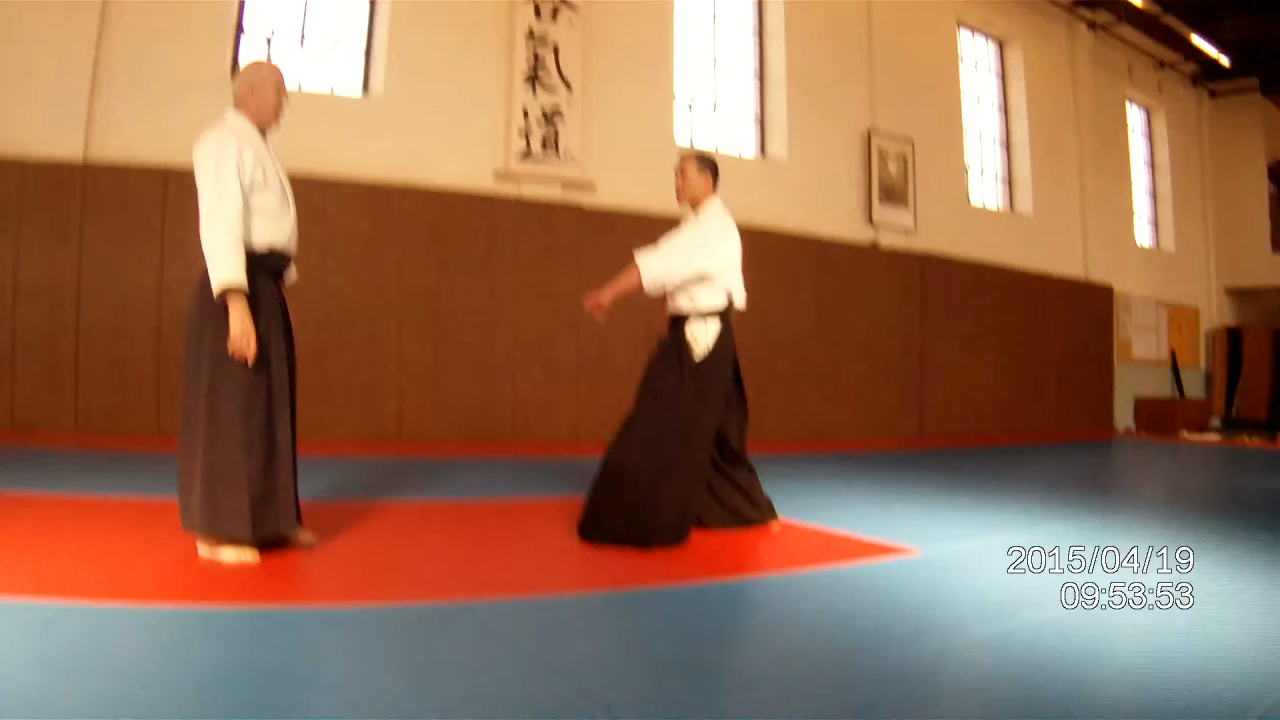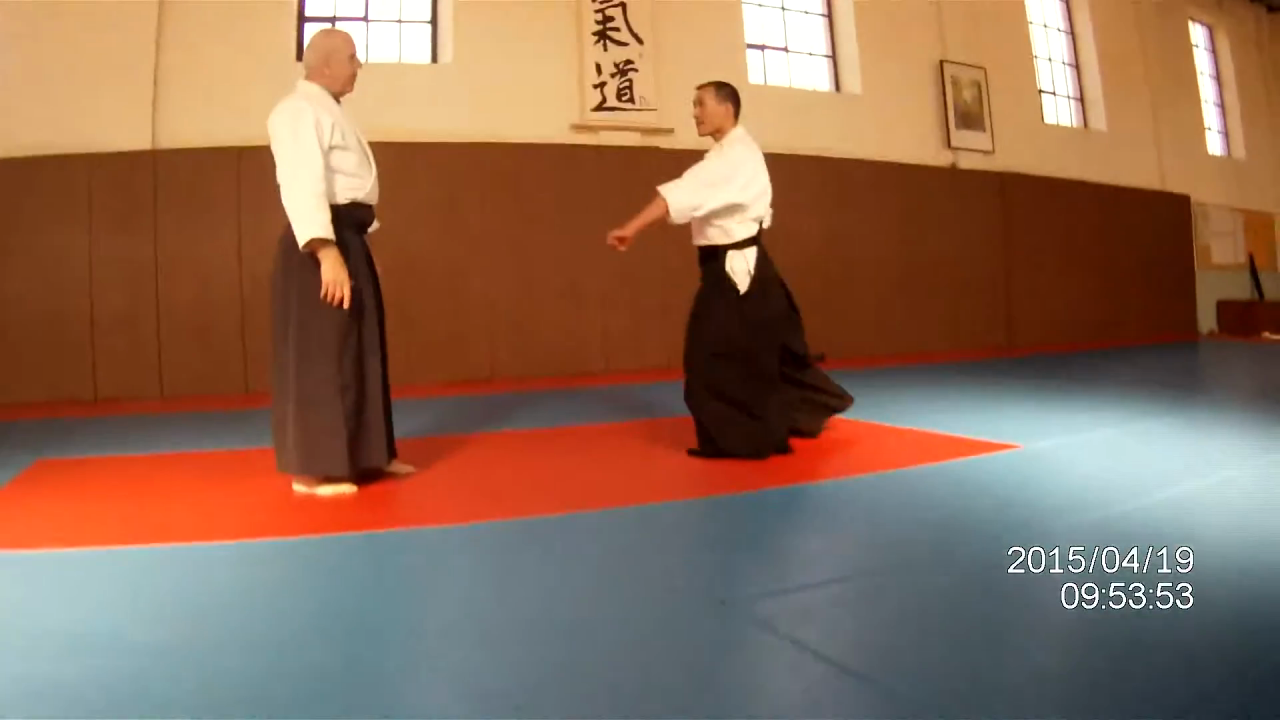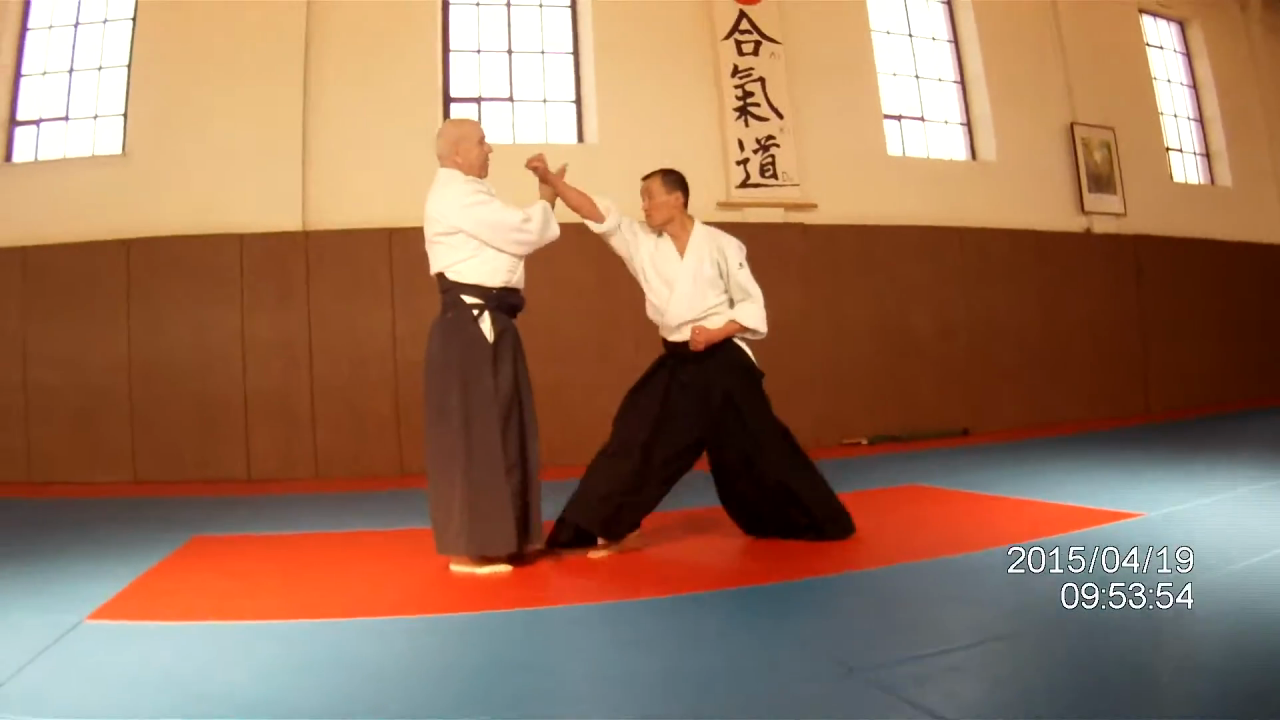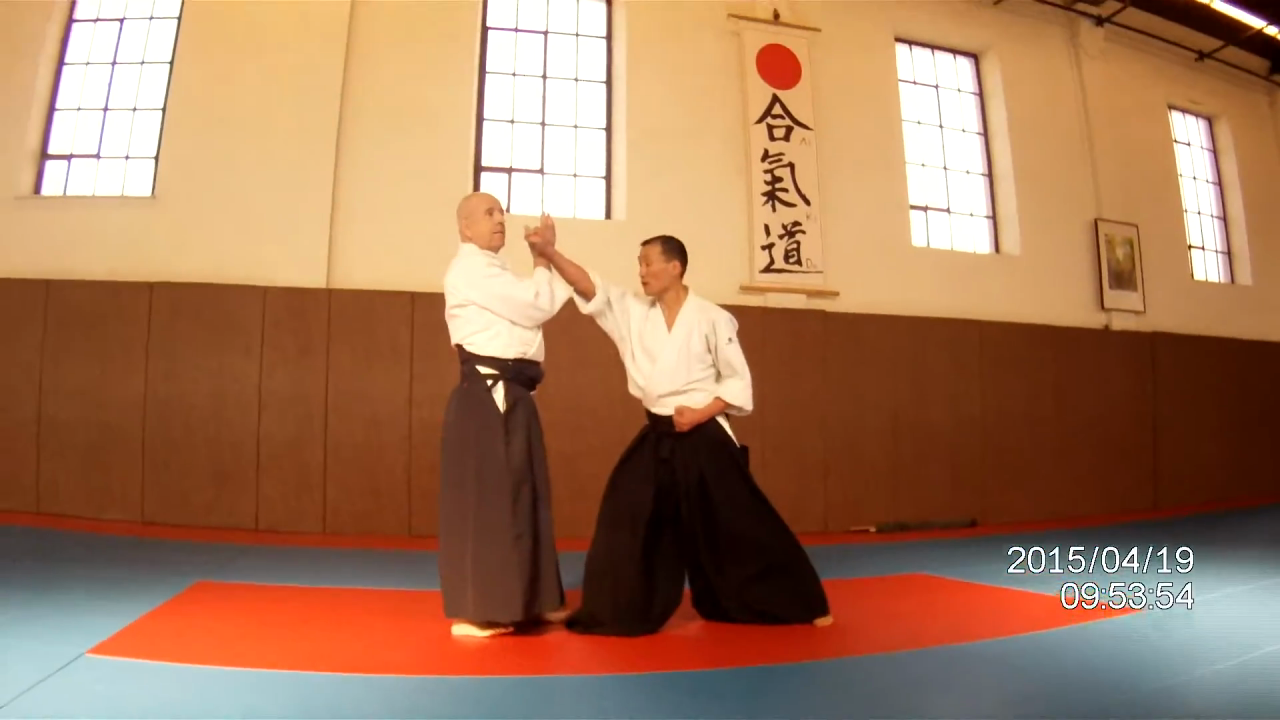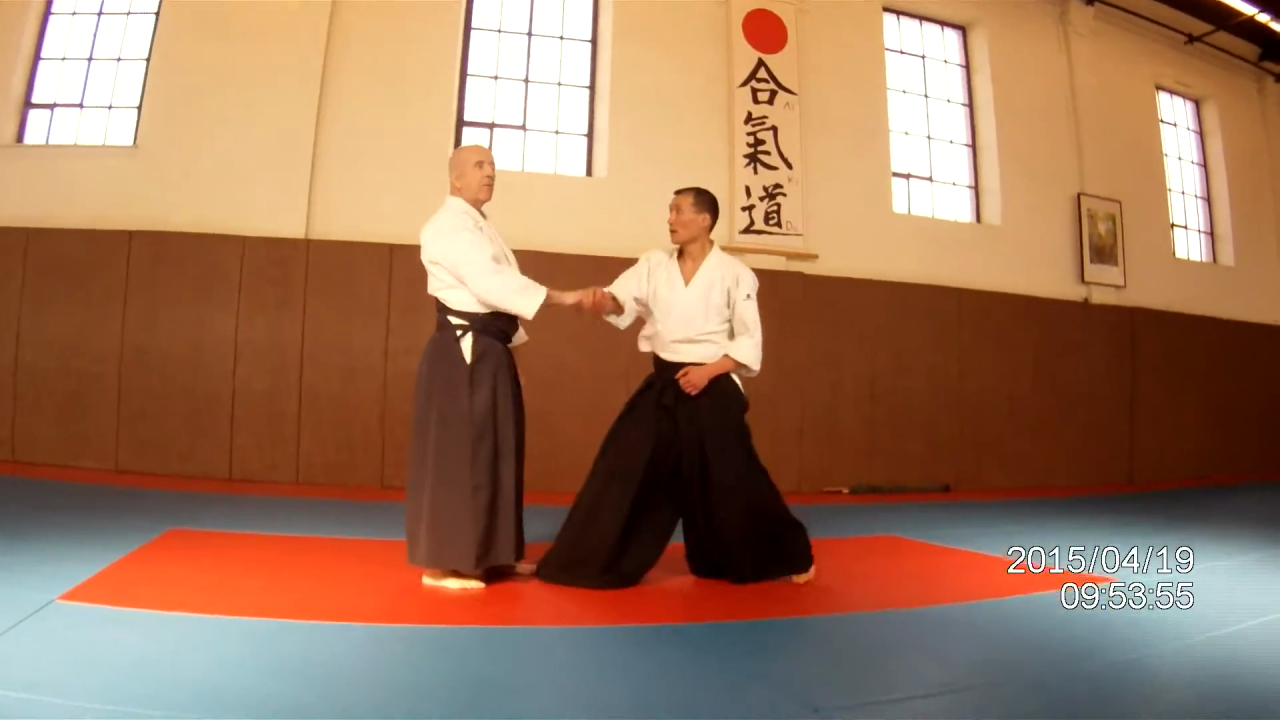
dt=0.5s
person 1, frame 1
left shoulder: (253, 144)
right shoulder: (225, 142)
right elbow: (220, 224)
right wrist: (237, 302)
left hip: (263, 288)
right hip: (238, 290)
left knee: (265, 408)
right knee: (230, 409)
left ankle: (267, 520)
right ankle: (215, 532)
person 1, frame 2
left shoulder: (327, 111)
right shoulder: (299, 110)
right elbow: (301, 186)
left wrist: (348, 246)
right wrist: (327, 252)
left hip: (348, 239)
right hip: (320, 244)
left knee: (356, 350)
right knee: (321, 355)
left ankle: (366, 454)
right ankle: (312, 470)
person 1, frame 3
left shoulder: (465, 194)
right shoulder: (454, 196)
left elbow: (509, 235)
right elbow: (524, 233)
left wrist: (540, 206)
right wrist: (546, 198)
left hip: (486, 325)
right hip: (469, 328)
left knee: (501, 430)
right knee: (473, 434)
left ankle: (507, 537)
right ankle: (468, 549)
person 1, frame 4
left shoulder: (487, 269)
right shoulder: (471, 269)
left elbow: (524, 311)
right elbow: (536, 305)
right wrist: (542, 259)
left hip: (507, 397)
right hip: (486, 398)
left knee: (517, 499)
right knee: (486, 501)
left ankle: (521, 604)
right ankle: (472, 614)
person 1, frame 5
left shoulder: (476, 224)
right shoulder: (450, 224)
right elbow: (491, 282)
left wrist: (504, 344)
right wrist: (559, 297)
left hip: (488, 352)
right hip: (462, 353)
left knee: (493, 454)
right knee: (457, 457)
left ankle: (486, 554)
right ankle: (440, 565)
person 2, frame 1
left shoulder: (711, 225)
right shoulder: (714, 225)
left elbow: (660, 261)
right elbow: (735, 293)
left wrist: (607, 293)
left hip: (698, 338)
right hip: (705, 337)
left knee: (663, 429)
right knee: (714, 431)
left ankle: (641, 523)
right ankle: (747, 508)
person 2, frame 2
left shoulder: (736, 155)
right shoulder: (734, 153)
left elbow: (685, 193)
right elbow: (758, 209)
left wrist: (632, 227)
left hip: (735, 268)
right hip: (733, 265)
left knee: (718, 358)
right knee: (766, 353)
left ankle: (742, 437)
right ankle: (817, 407)
person 2, frame 3
left shoulder: (721, 245)
right shoulder: (642, 241)
left elbow: (752, 306)
right elbow: (600, 215)
left wrist: (715, 334)
right wrist: (553, 182)
left hip: (723, 362)
right hip: (677, 365)
left knee: (761, 448)
right knee: (636, 442)
left ankle: (819, 523)
right ankle: (603, 532)
person 2, frame 4
left shoulder: (712, 318)
right shoulder: (632, 311)
left elbow: (738, 383)
right elbow: (591, 289)
left wrist: (701, 414)
right wrist: (549, 252)
left hip: (704, 437)
right hip: (657, 437)
left knee: (741, 525)
right knee: (626, 521)
left ankle: (800, 603)
right ankle: (619, 613)
person 2, frame 5
left shoulder: (736, 275)
right shoulder: (655, 265)
left elbow: (748, 343)
right elbow: (624, 299)
left wrist: (709, 371)
right wrist: (602, 299)
left hip: (715, 389)
right hip: (663, 385)
left knee: (735, 480)
right knee: (623, 471)
left ankle: (787, 558)
right ankle: (593, 563)
